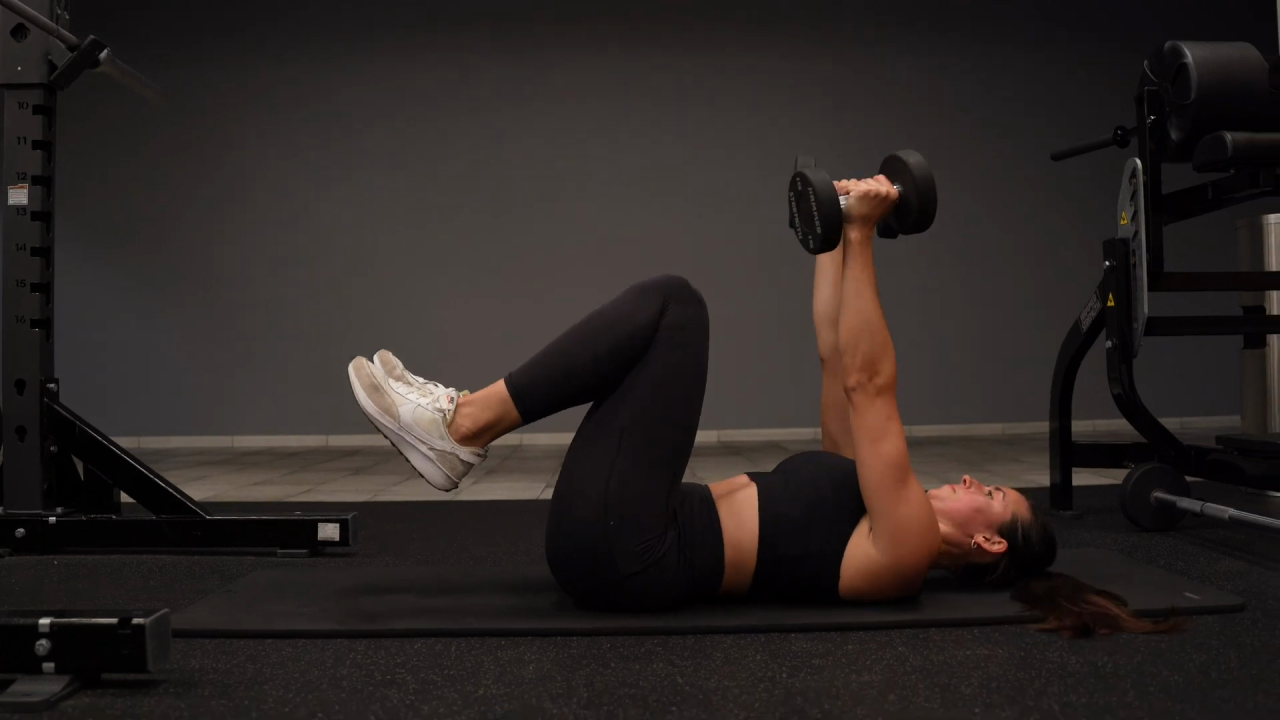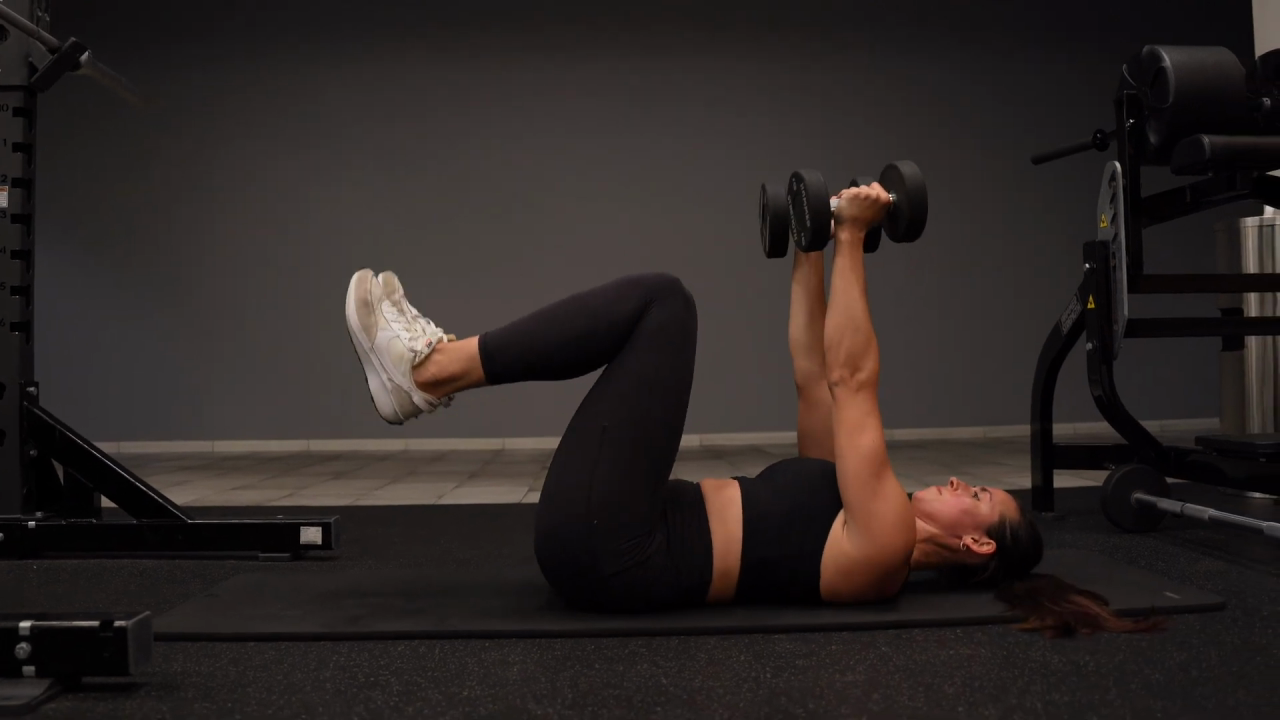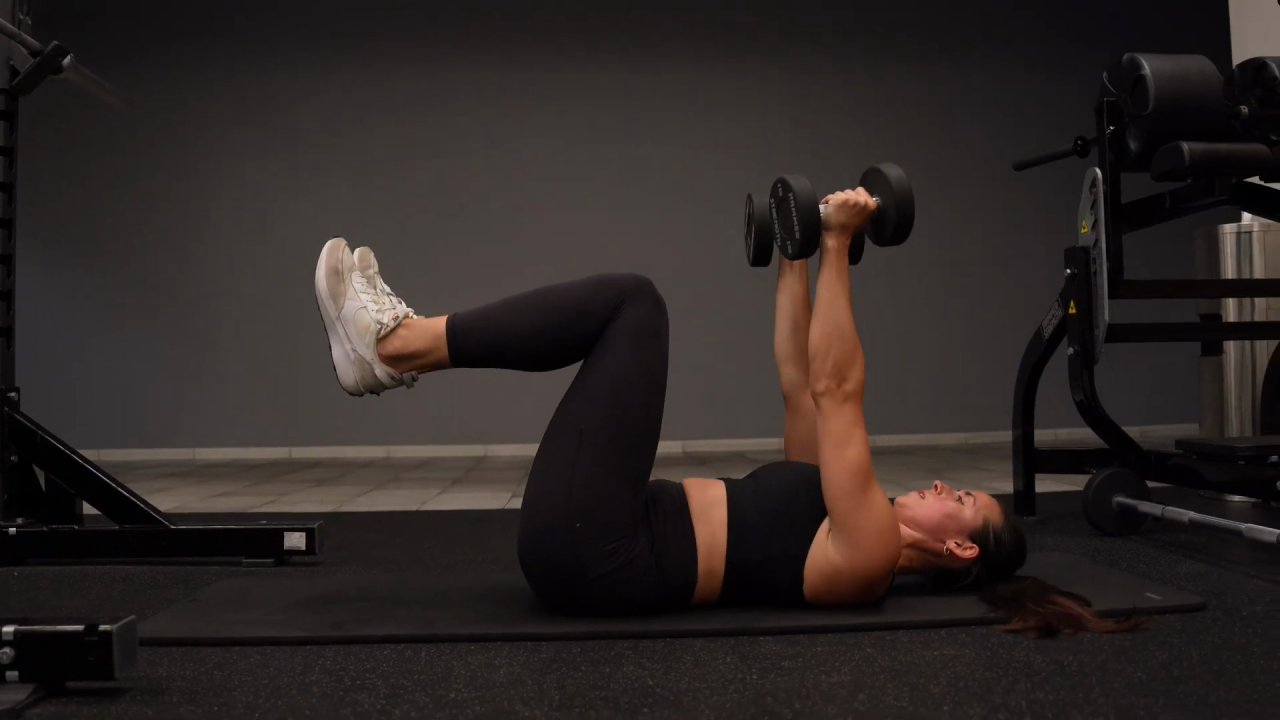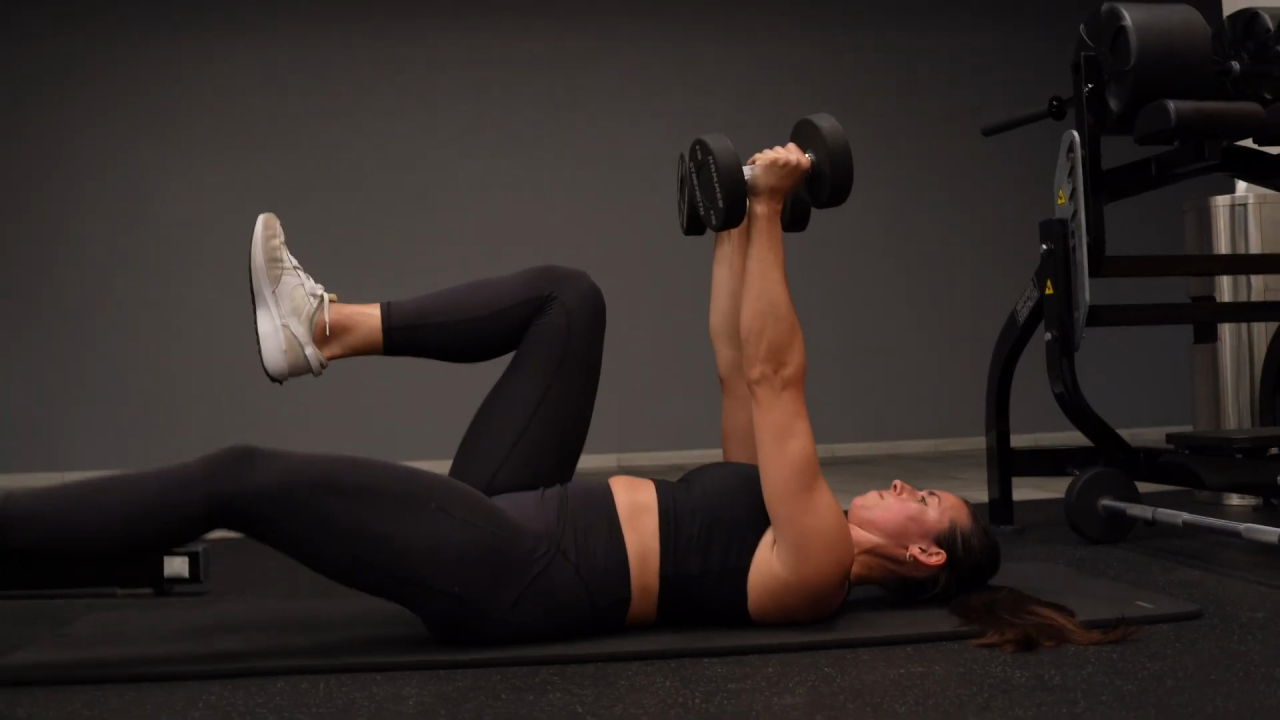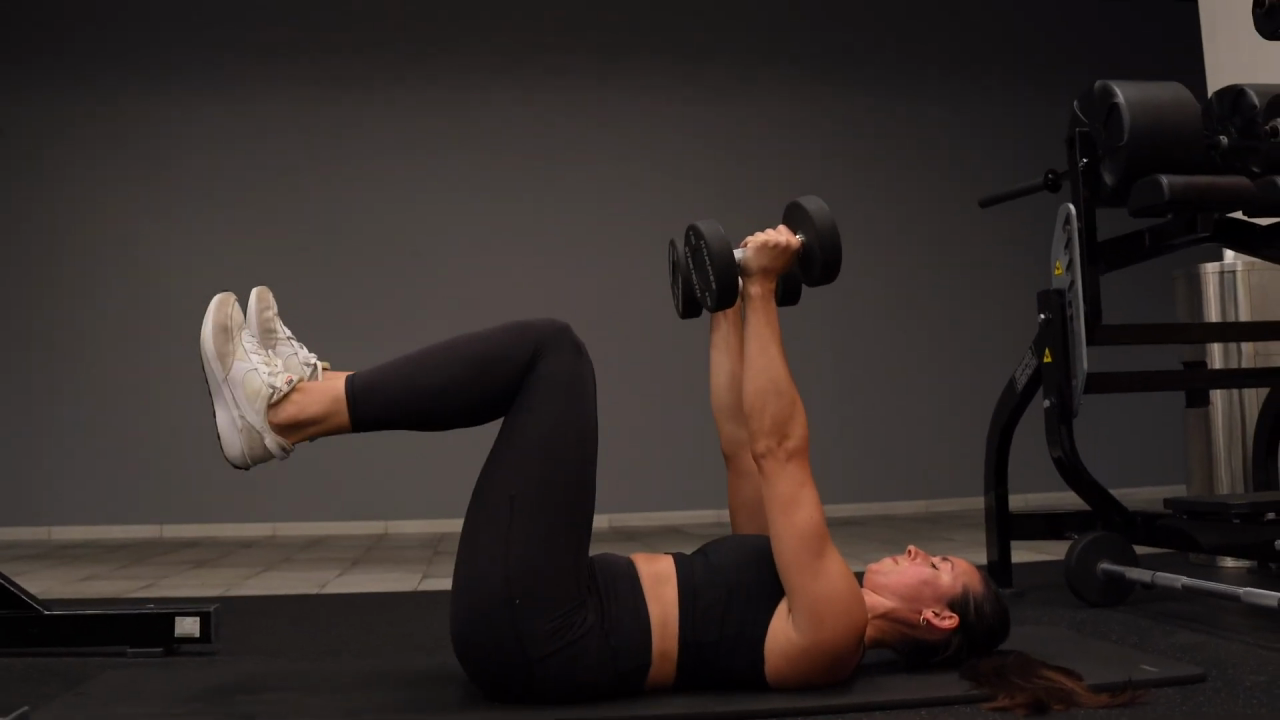
dt=1s
person 1, frame 1
left shoulder: (906, 546)
right shoulder: (868, 503)
left elbow: (870, 384)
right elbow: (836, 359)
left wrist: (860, 233)
right wrist: (831, 236)
left hip: (620, 553)
right hip: (616, 540)
left knee: (672, 303)
right knee: (663, 317)
left ankle: (464, 430)
right ankle: (464, 417)
person 1, frame 2
left shoulder: (884, 546)
right shoulder: (853, 514)
left elbow: (855, 380)
right elbow: (813, 377)
left wrist: (850, 240)
right wrist: (808, 250)
left hip: (605, 553)
right hip: (605, 542)
left knee: (661, 300)
right knee: (653, 314)
left ankle: (429, 372)
right ankle: (431, 363)
person 1, frame 3
left shoulder: (868, 555)
right shoulder: (841, 520)
left elbow: (839, 390)
right elbow: (796, 383)
left wrist: (836, 248)
right wrist: (796, 257)
left hip: (589, 556)
right hip: (590, 545)
left knee: (632, 300)
right knee: (628, 314)
left ankle: (396, 343)
right ankle: (405, 342)
person 1, frame 4
left shoulder: (816, 564)
right shoulder: (787, 524)
left elbow: (775, 381)
right elbow: (734, 366)
left wrist: (770, 215)
right wrist: (730, 224)
left hip: (500, 576)
right hip: (505, 525)
left knee: (239, 477)
right knee: (568, 296)
right ankle: (325, 327)
person 1, frame 5
left shoulder: (830, 632)
right shoulder: (796, 593)
left elbow: (780, 452)
right elbow: (738, 441)
left wrist: (762, 294)
right wrist: (728, 304)
left hip: (531, 638)
right hip: (531, 620)
left knee: (551, 349)
right knee: (554, 367)
left ankle: (284, 412)
right ankle: (307, 386)
